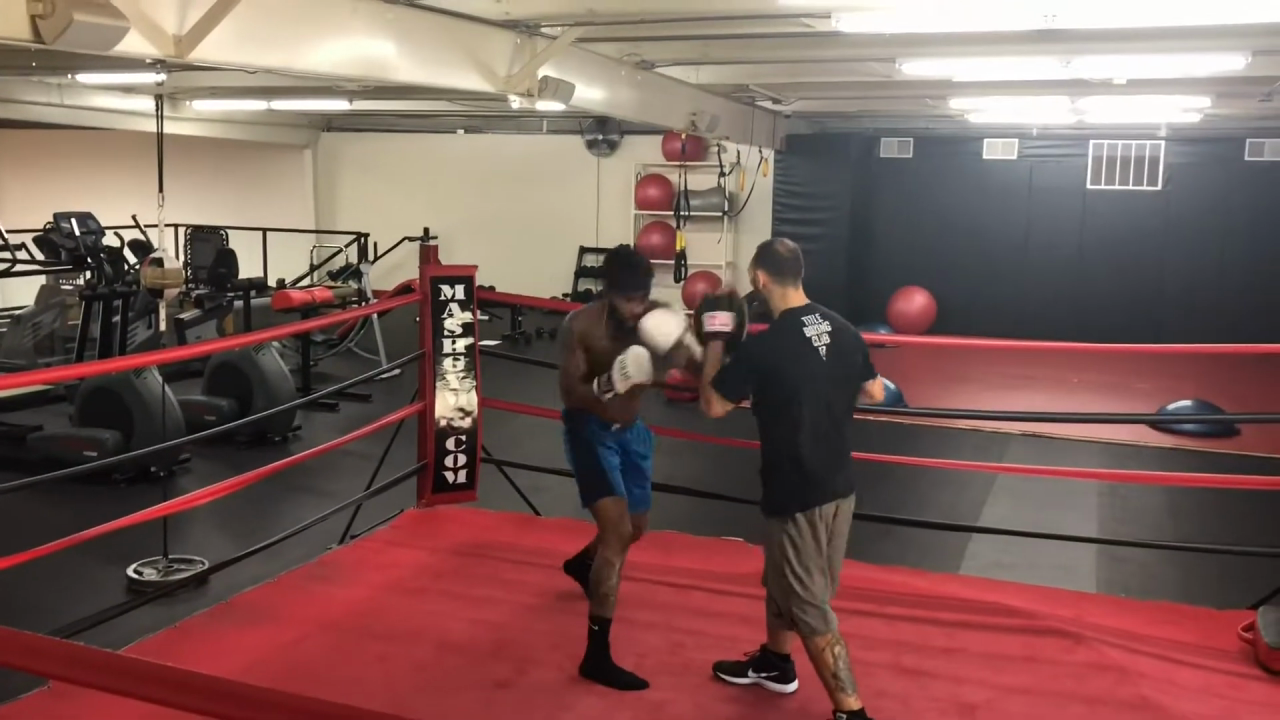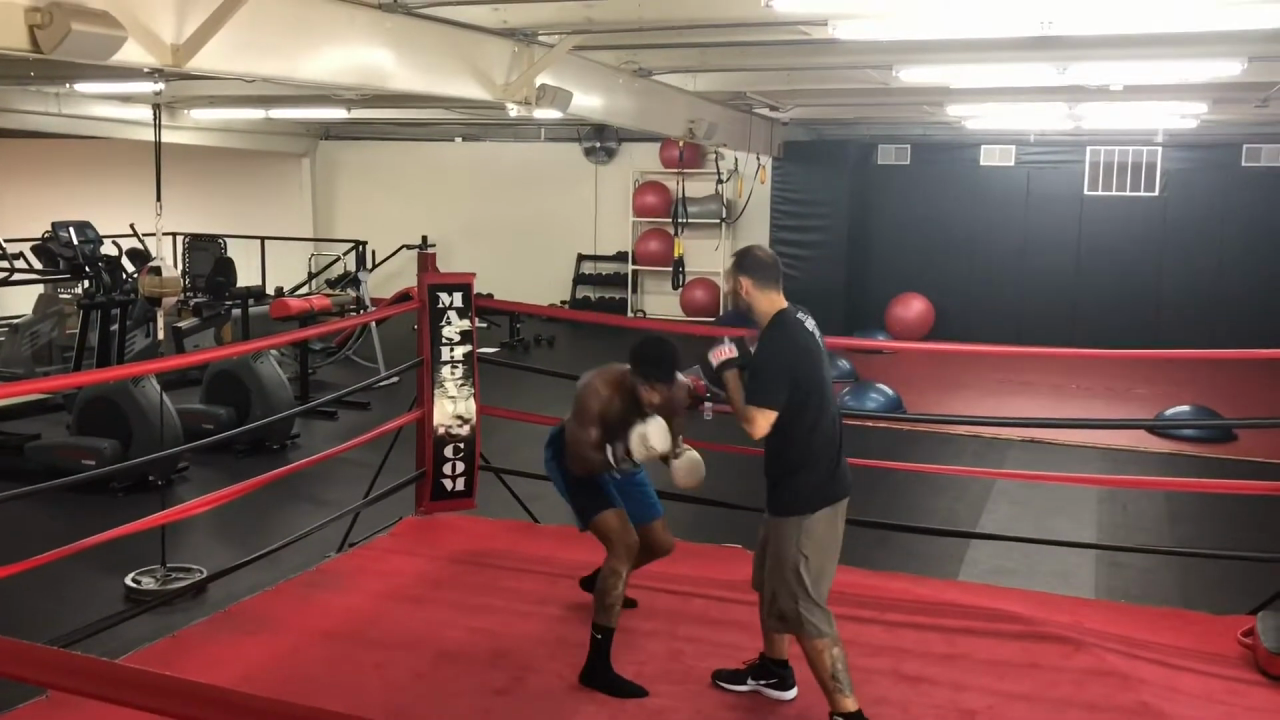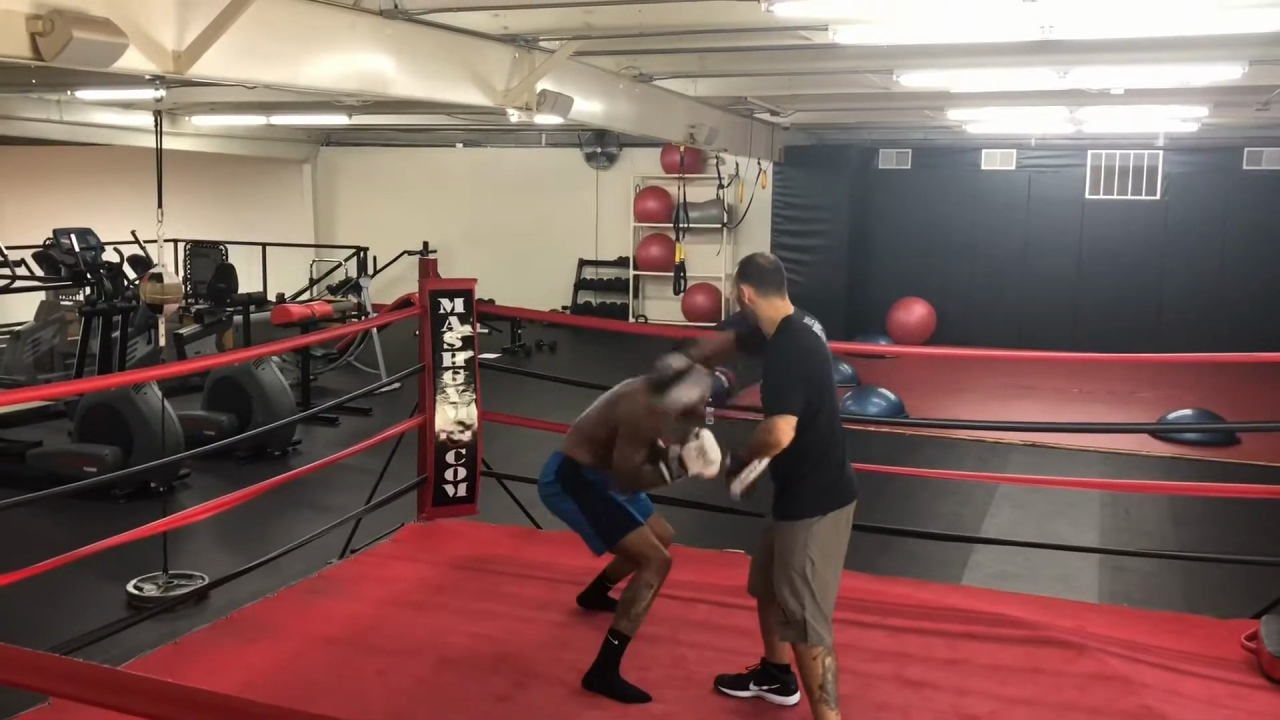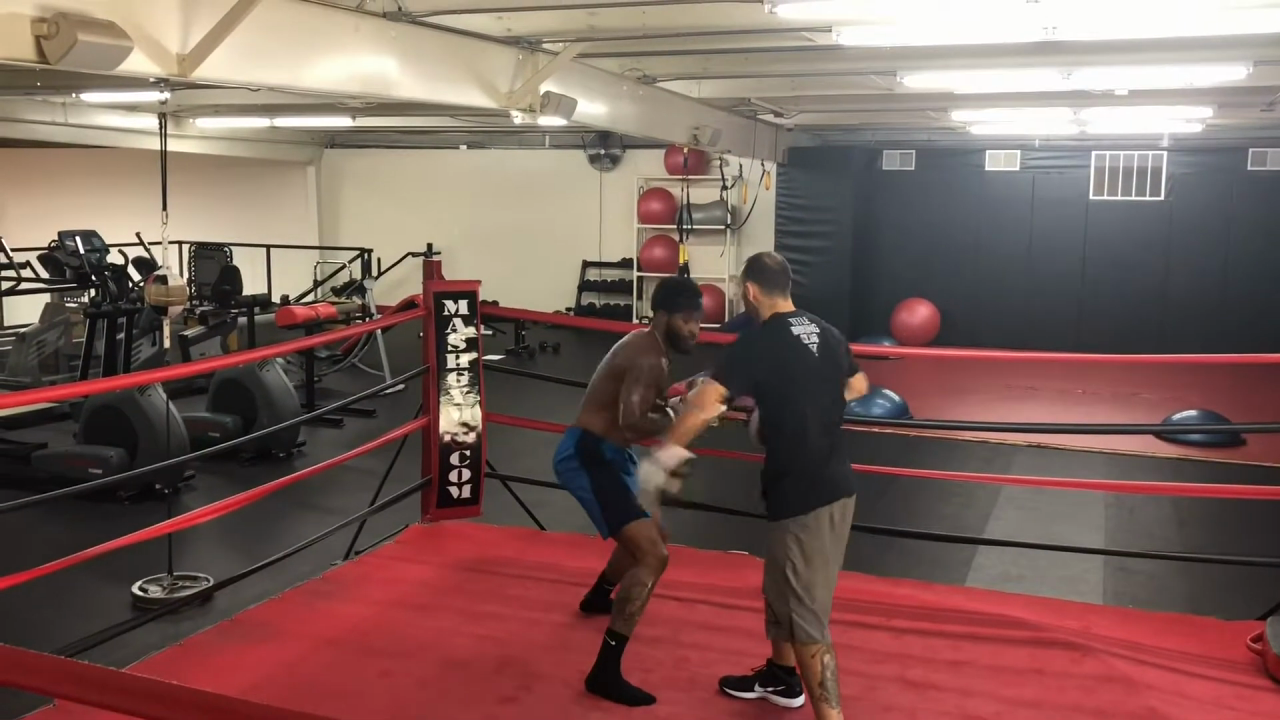
dt=0.3s
person 1, frame 1
left shoulder: (763, 347)
right shoulder: (840, 328)
left elbow: (712, 404)
right elbow: (874, 391)
left wrist: (715, 337)
left hip: (797, 493)
right hip: (835, 484)
left knee: (806, 603)
right knee: (783, 580)
right ankle: (774, 662)
person 1, frame 2
left shoulder: (776, 346)
right shoulder: (798, 321)
left elbow: (755, 425)
left wrist: (728, 371)
left hip: (807, 493)
right hip: (813, 482)
left knee: (803, 604)
right knee: (771, 579)
right ankle: (773, 668)
person 1, frame 3
left shoulder: (789, 351)
right shoulder: (795, 328)
left elbow: (778, 435)
right elbow: (729, 338)
left wrist: (746, 460)
right wrist: (690, 362)
left hip: (815, 500)
right hip: (803, 491)
left knee: (804, 614)
right knee: (768, 582)
right ankle: (776, 675)
person 1, frame 4
left shoulder: (760, 342)
right shoulder: (827, 334)
left elbow: (705, 400)
right elbow: (857, 386)
left wrist: (665, 451)
left hip: (801, 496)
right hip: (835, 485)
left knee: (803, 610)
right knee: (781, 588)
right ankle: (781, 676)
person 2, frame 1
right shoulder: (580, 324)
right elbow: (571, 394)
right wrist: (613, 380)
left hip: (632, 431)
right hip: (588, 430)
left knee: (635, 529)
right knee: (618, 532)
left ankle: (582, 566)
right ankle: (597, 657)
person 2, frame 2
left shoulder: (676, 391)
right shoulder: (596, 391)
left elbow: (671, 437)
right elbow: (579, 462)
left wrist: (677, 453)
right wrist: (628, 450)
left hip: (622, 459)
right hip: (581, 463)
left knee: (661, 544)
right knee: (624, 543)
left ankle: (600, 581)
right ankle: (597, 666)
person 2, frame 3
left shoulder: (652, 393)
right shoulder: (641, 408)
left elbow: (645, 450)
right elbow: (628, 479)
left wrist: (680, 451)
right wrist: (681, 465)
left hip: (593, 472)
right hip: (571, 481)
left knee: (659, 538)
right knee: (654, 563)
left ankle: (593, 594)
right ankle: (602, 674)
person 2, frame 4
left shoulder: (652, 350)
right shoulder: (645, 355)
left elbow: (642, 411)
right elbow: (632, 425)
left hip: (605, 453)
right hip: (588, 456)
left knee: (653, 533)
right knee: (652, 556)
left ankle: (598, 597)
right ankle: (605, 673)
